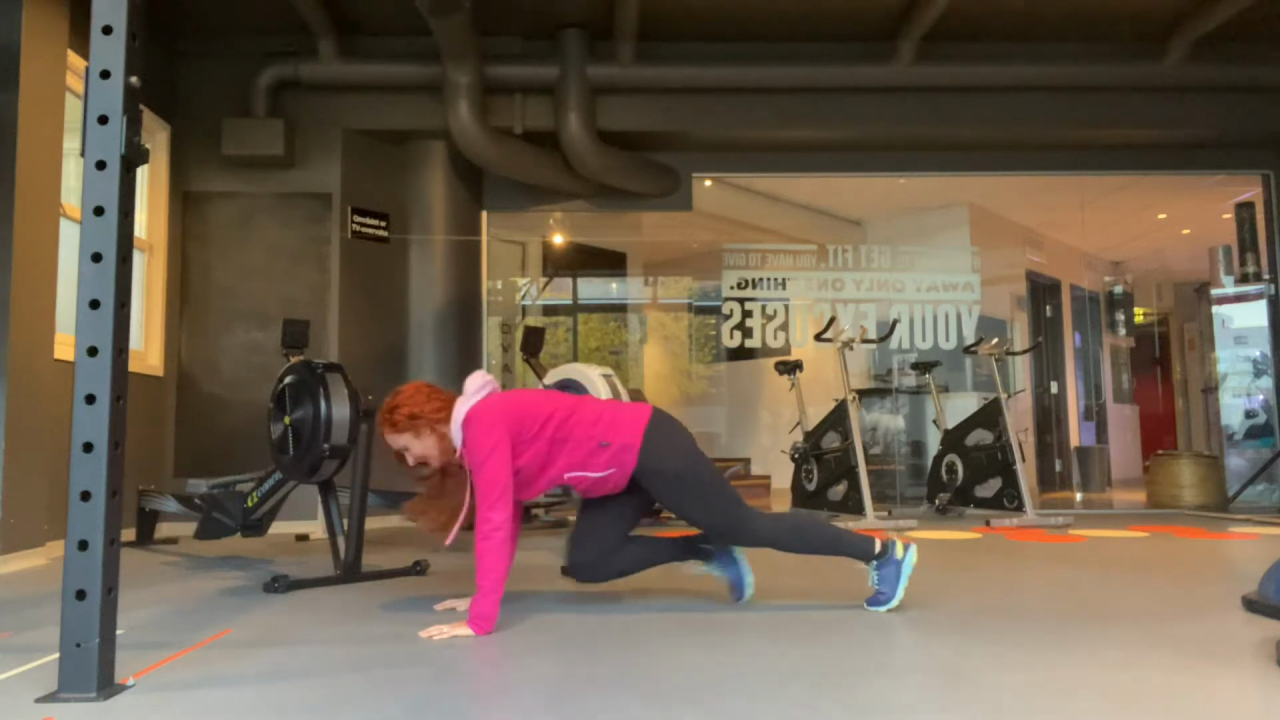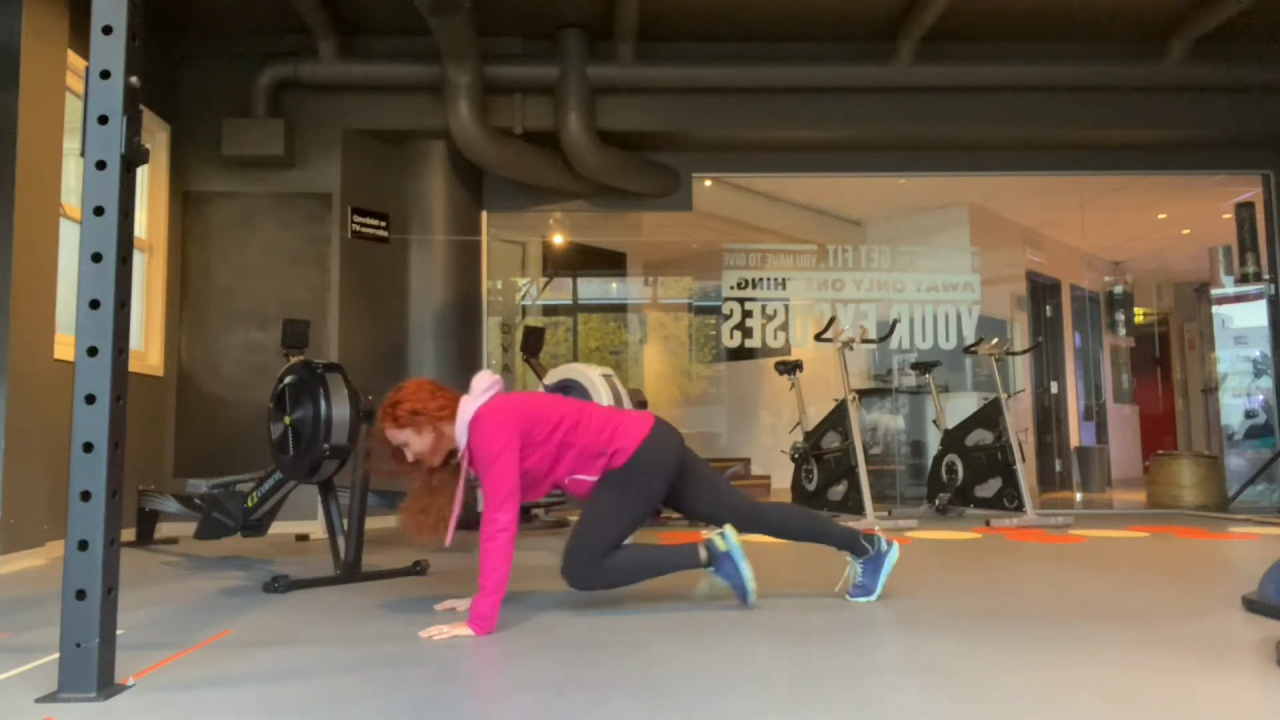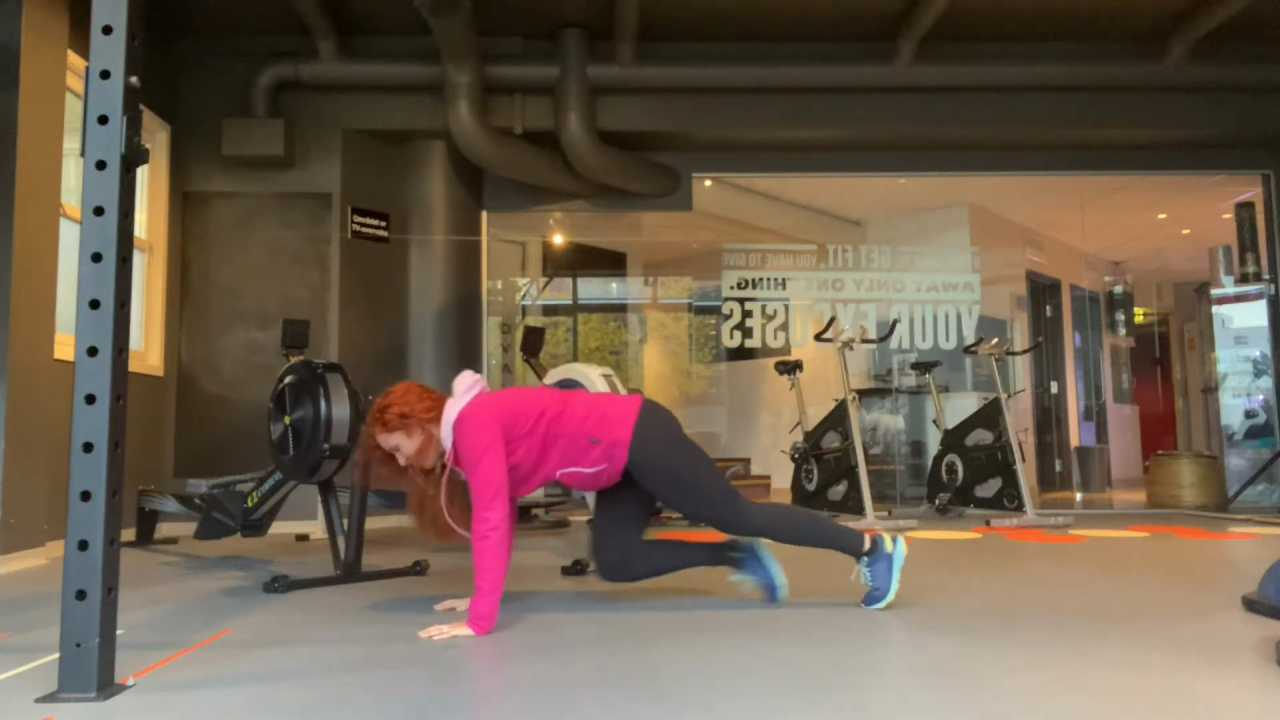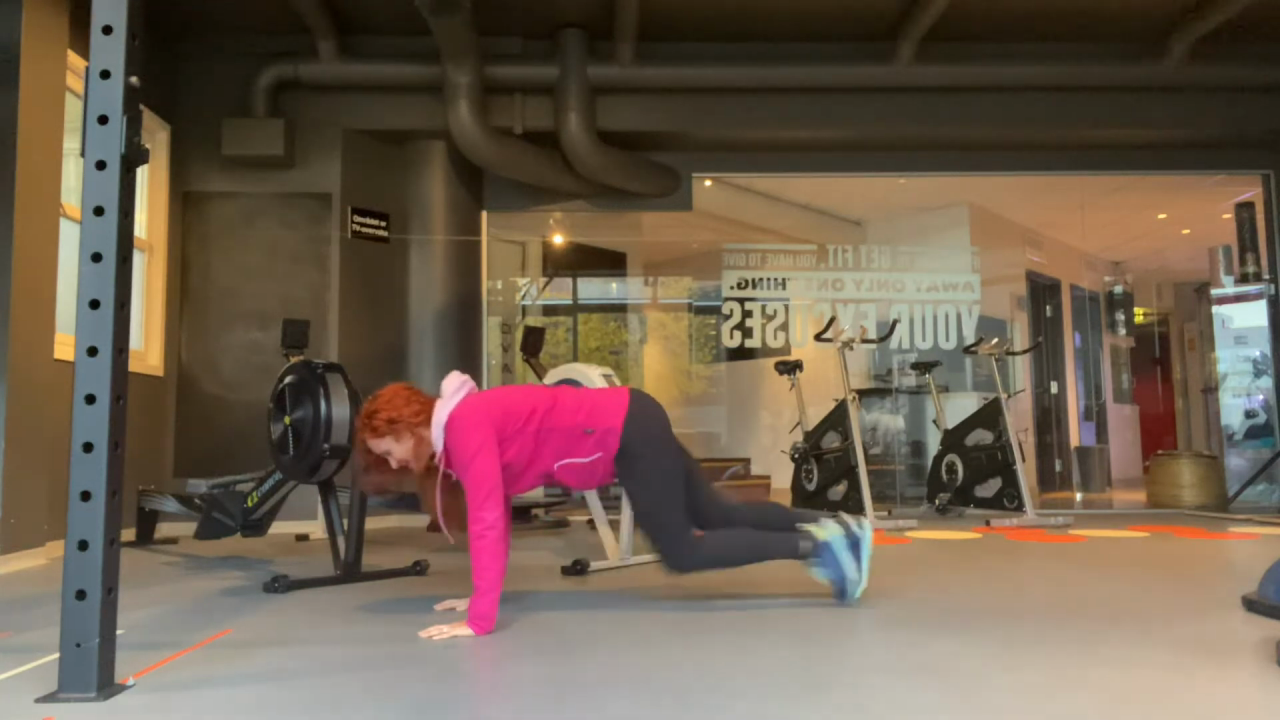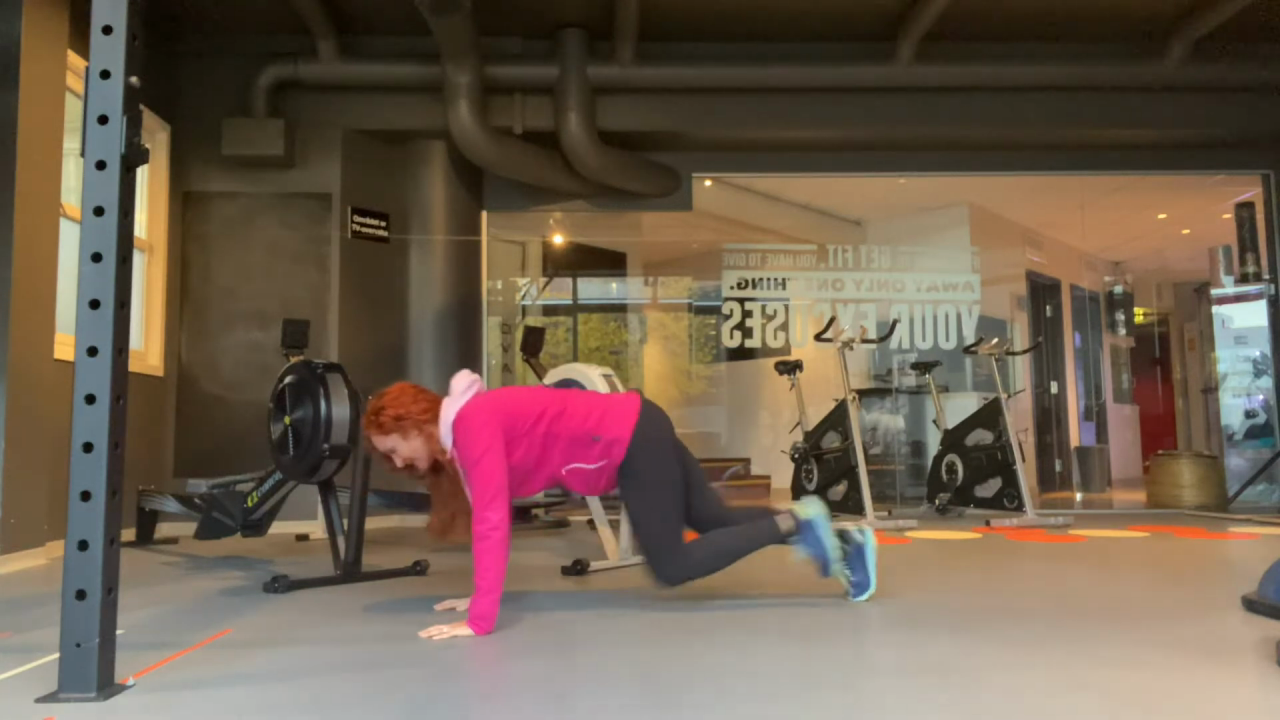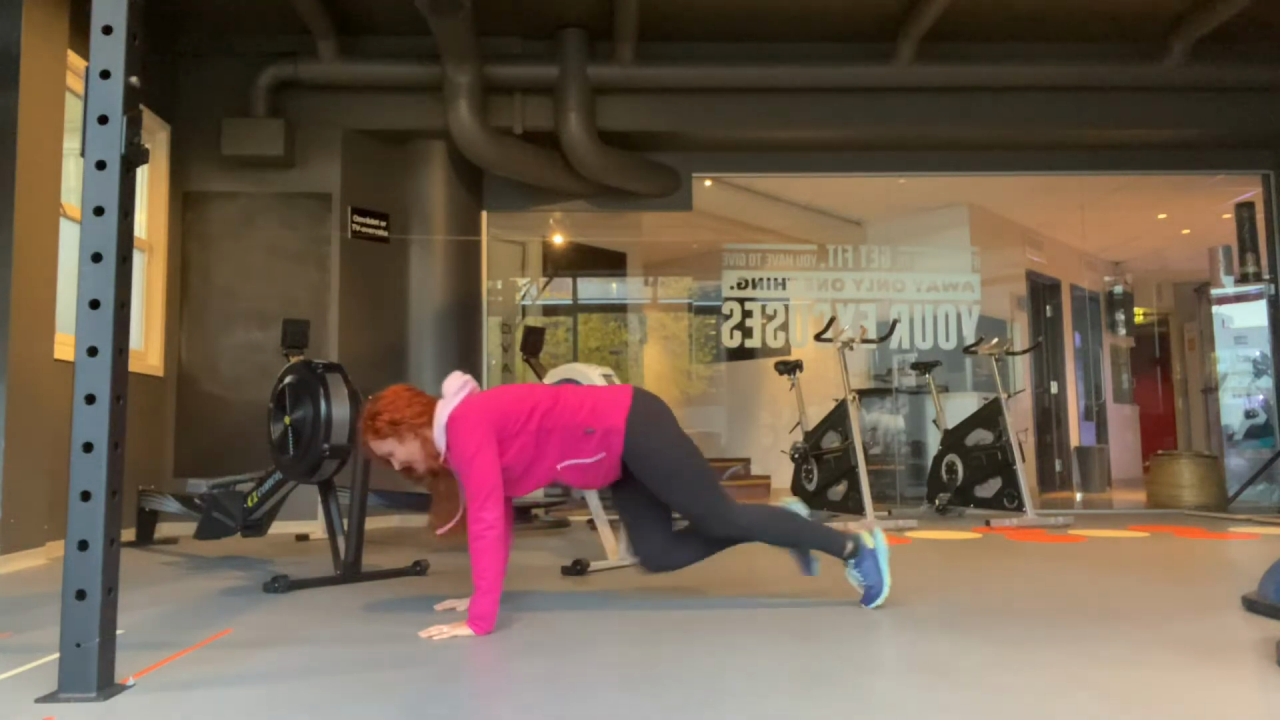
dt=0.4s
person 1, frame 1
left shoulder: (481, 426)
right shoulder: (486, 427)
left elbow: (496, 522)
right elbow: (505, 515)
left wrist: (482, 618)
right wrist: (484, 594)
left hip: (648, 449)
right hip: (630, 459)
left knee: (744, 525)
right knee: (585, 564)
left ankle: (886, 552)
right ankle: (710, 551)
person 1, frame 2
left shoulder: (489, 427)
right shoulder: (477, 430)
left elbow: (500, 524)
right elbow: (501, 516)
left wrist: (481, 618)
right wrist: (485, 594)
left hip: (639, 453)
right hip: (645, 450)
left knee: (582, 568)
right knee: (744, 514)
left ankle: (712, 552)
right ankle: (869, 546)
person 1, frame 3
left shoulder: (473, 426)
right shoulder: (472, 430)
left elbow: (491, 522)
right elbow: (501, 515)
left wrist: (480, 617)
right wrist: (481, 591)
left hip: (638, 438)
right hip: (624, 448)
left knee: (738, 516)
right knee: (614, 564)
left ankle: (876, 547)
right ankle: (743, 561)
person 1, frame 4
left shoulder: (467, 425)
right shoulder: (459, 429)
left elbow: (489, 523)
right elbow: (493, 516)
left wrist: (480, 618)
right wrist: (480, 592)
left hip: (628, 423)
right hip: (623, 431)
left knee: (681, 552)
right knee: (714, 514)
left ankle: (815, 542)
right ankle: (838, 527)
person 1, frame 5
left shoulder: (473, 425)
right shoulder: (467, 429)
left elbow: (492, 522)
right elbow: (492, 514)
left wrist: (480, 618)
right wrist: (481, 594)
left hip: (635, 436)
right hip: (625, 443)
left knee: (672, 567)
right knee: (715, 521)
left ankle: (794, 523)
right ankle: (823, 535)
person 1, frame 6
left shoulder: (464, 425)
right shoulder: (469, 428)
left elbow: (487, 521)
right elbow: (494, 514)
left wrist: (480, 617)
right wrist: (482, 593)
left hip: (633, 427)
right hip: (624, 436)
left knee: (723, 520)
right knee: (655, 557)
left ankle: (858, 544)
right ankle: (784, 525)
